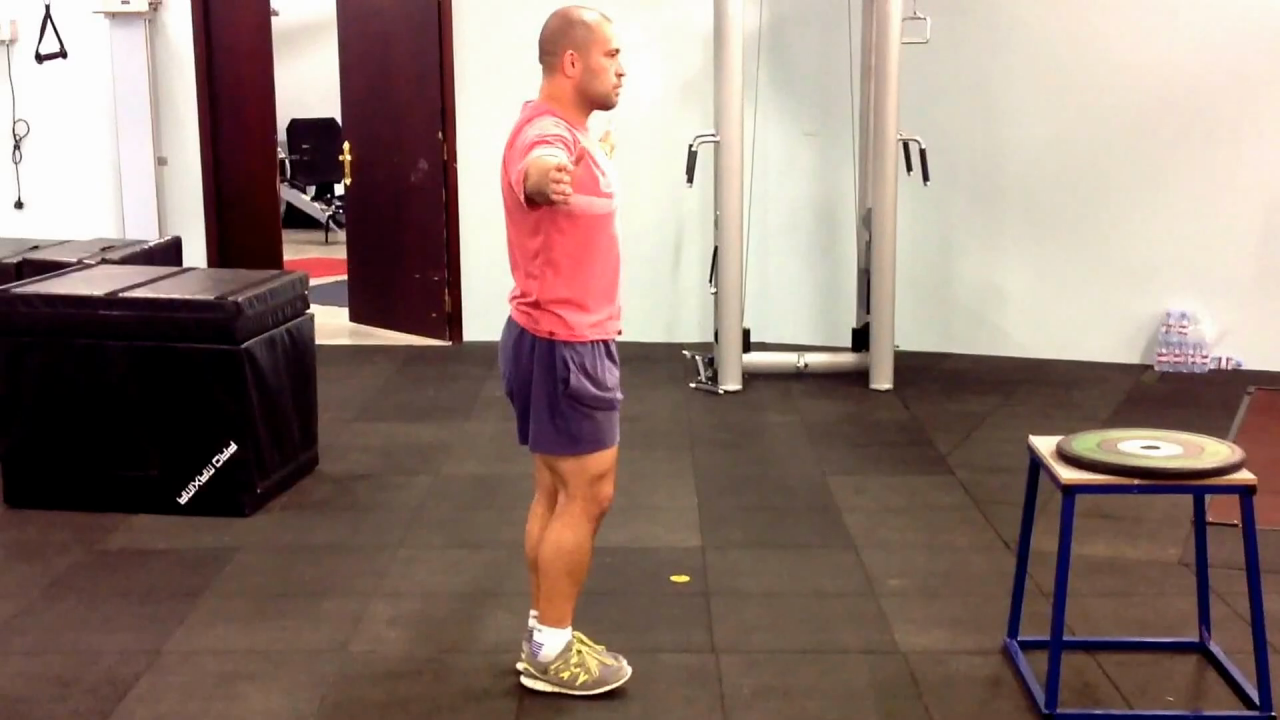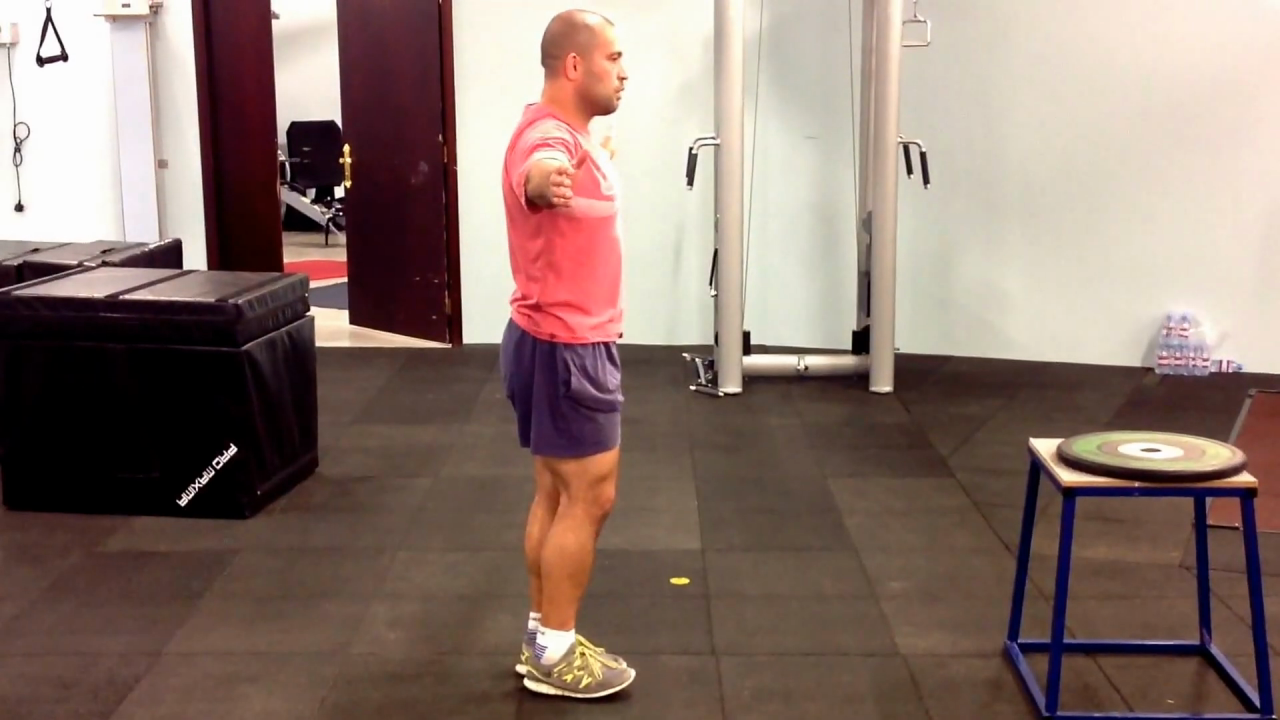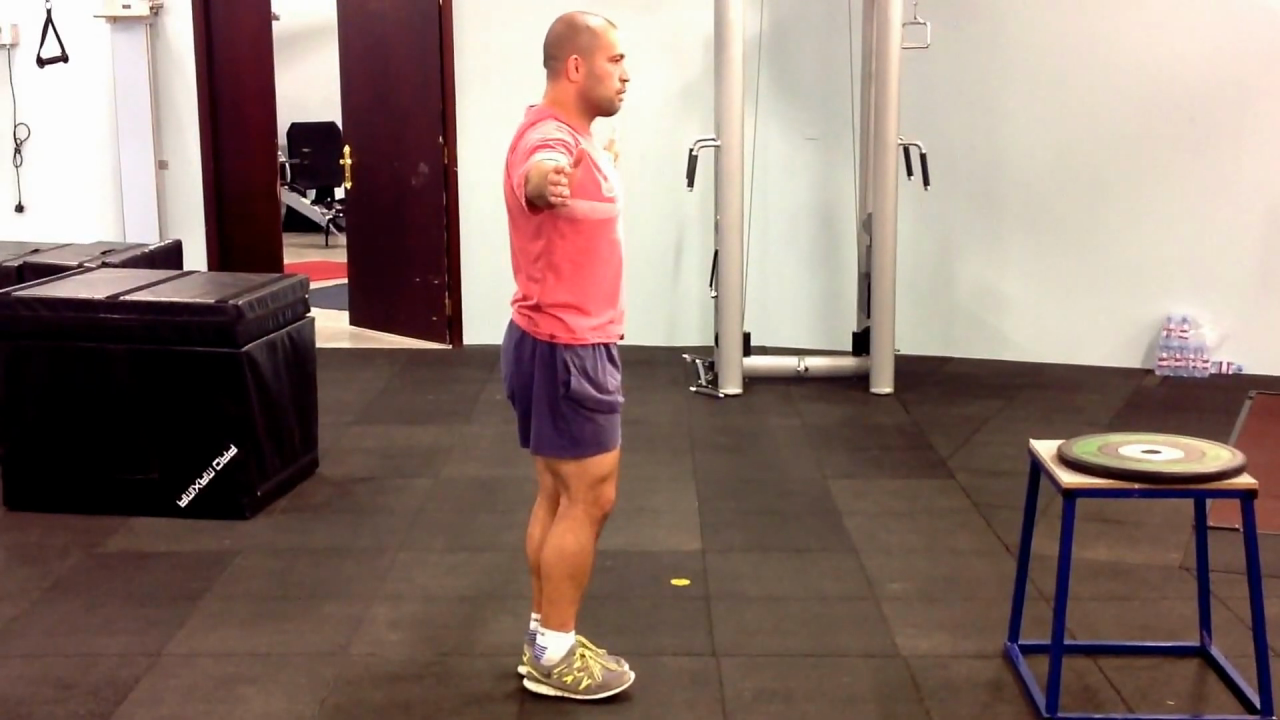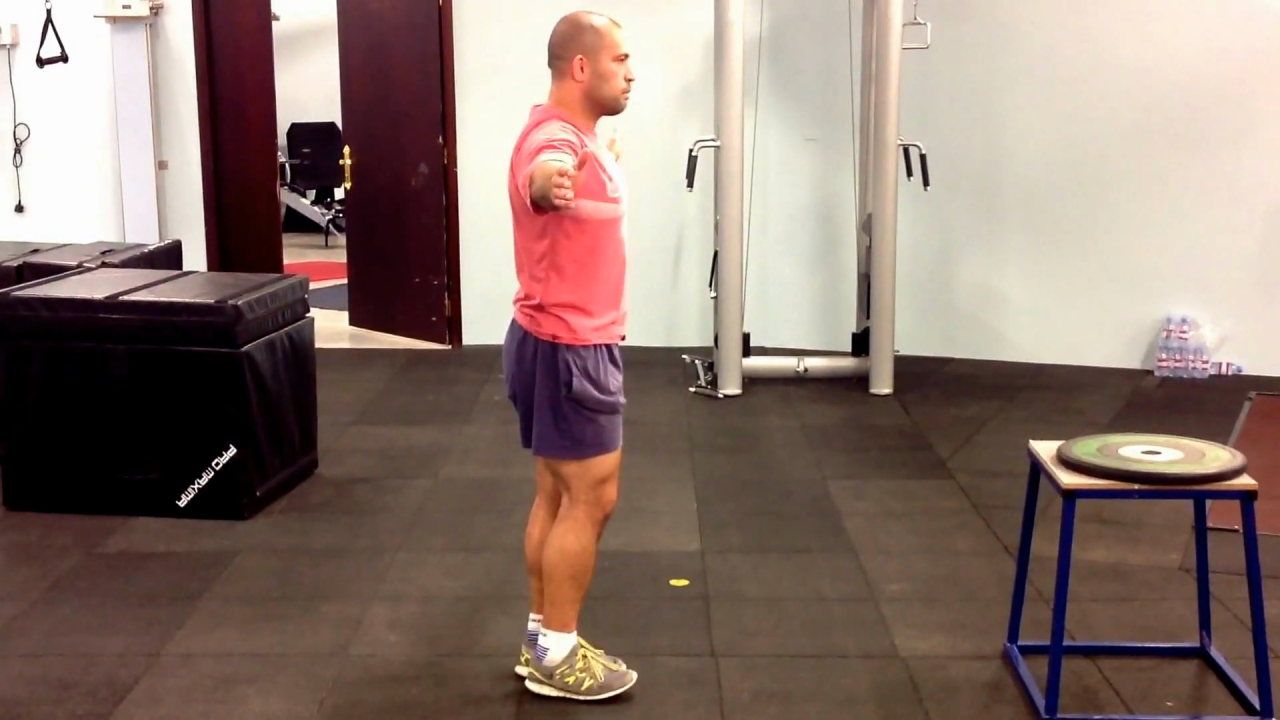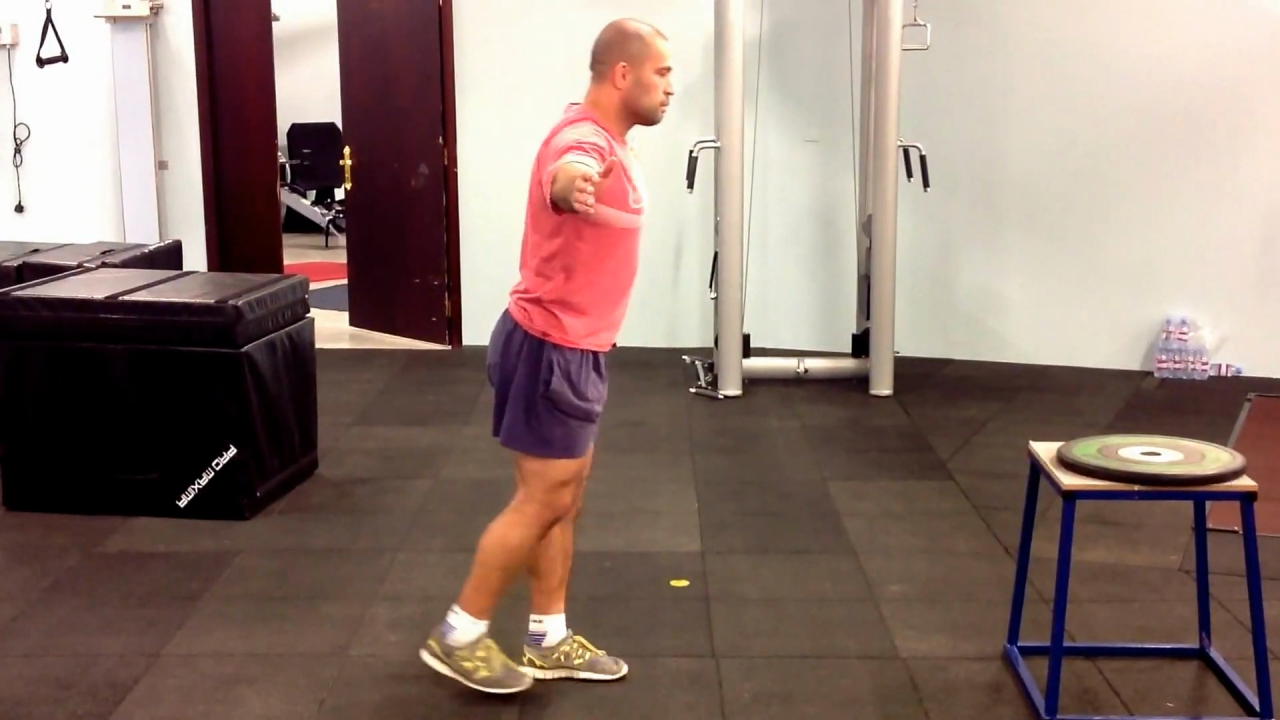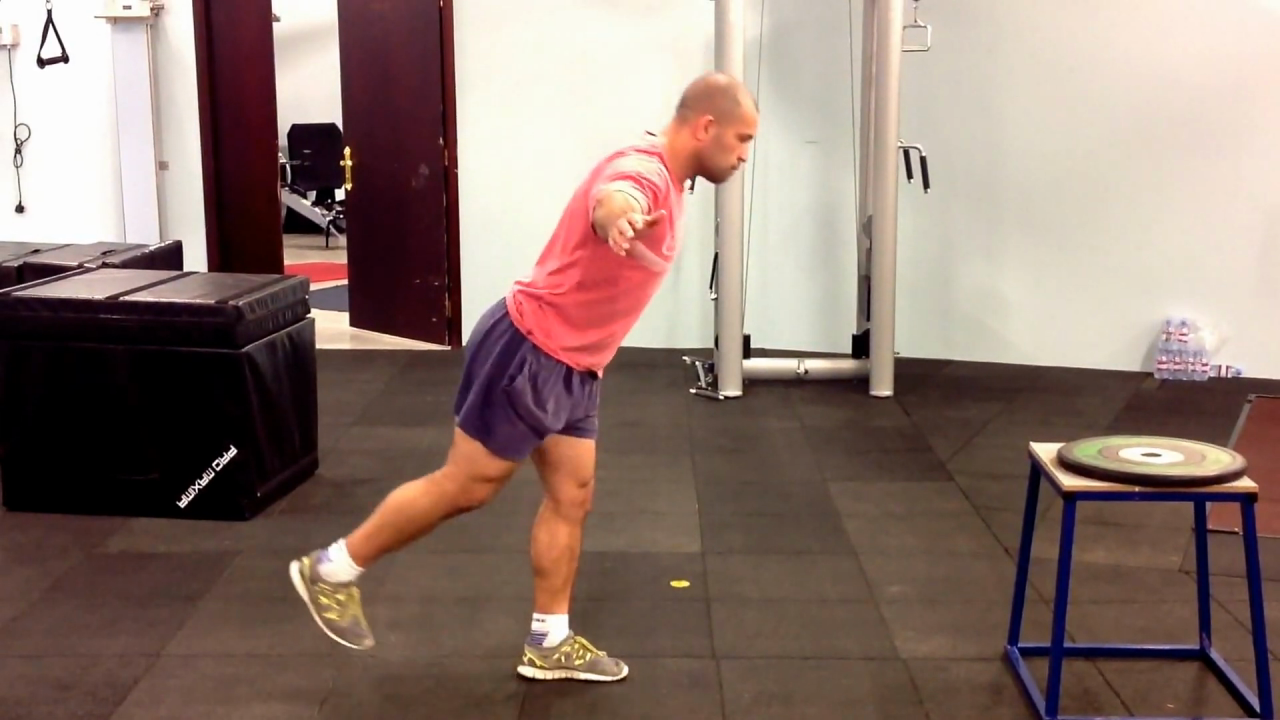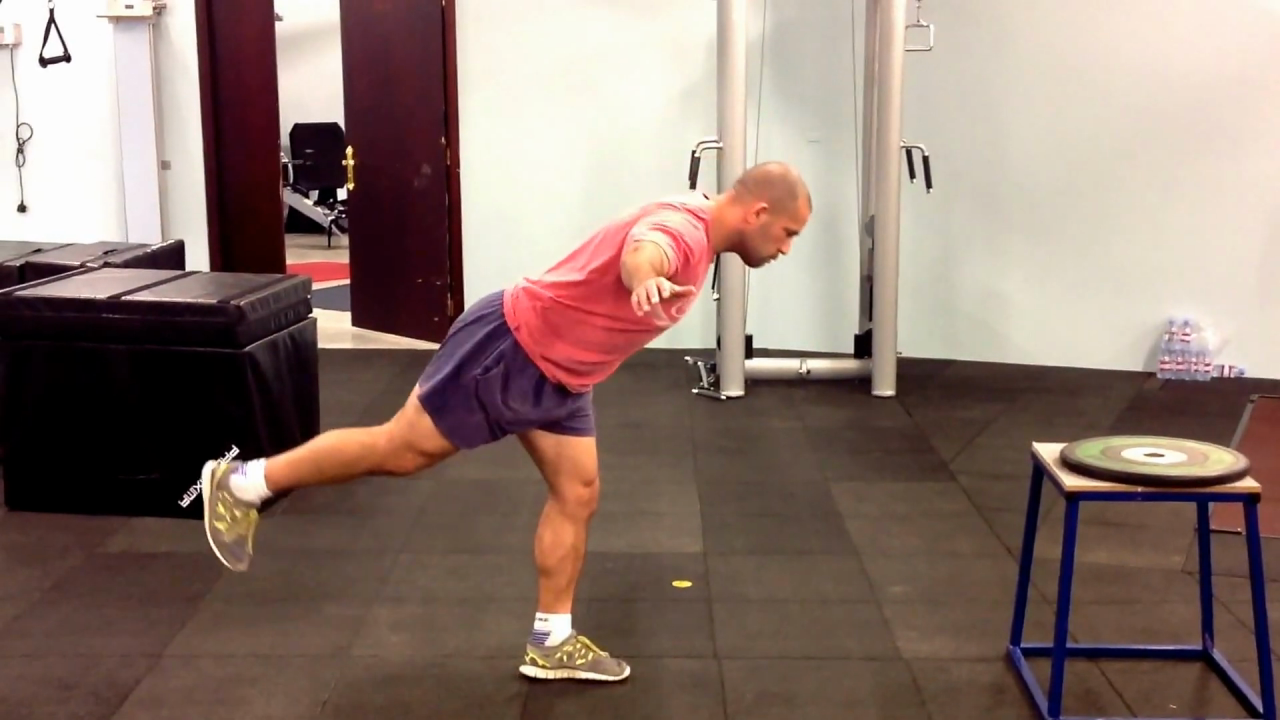
dt=0.7s
person 1, frame 1
left shoulder: (567, 131)
right shoulder: (546, 134)
right elbow: (534, 169)
left wrist: (592, 158)
right wrist: (545, 178)
left hip: (563, 338)
right hip: (563, 345)
left knee: (556, 492)
right knee: (586, 496)
left ankle: (545, 635)
right ankle: (550, 651)
person 1, frame 2
left shoulder: (569, 135)
right shoulder: (549, 137)
right elbow: (538, 173)
left wrist: (595, 163)
right wrist: (547, 182)
left hip: (565, 341)
right hip: (564, 348)
left knee: (557, 495)
right knee: (587, 498)
left ankle: (544, 637)
right ankle: (553, 654)
person 1, frame 3
left shoulder: (571, 136)
right shoulder: (550, 139)
right elbow: (534, 176)
left wrist: (599, 164)
right wrist: (544, 182)
left hip: (567, 342)
right hip: (564, 349)
left knee: (559, 495)
right knee: (588, 499)
left ankle: (545, 639)
right ankle: (553, 654)
person 1, frame 4
left shoulder: (576, 136)
right shoulder: (555, 140)
right elbow: (539, 178)
right wrist: (548, 184)
left hip: (569, 343)
right hip: (566, 350)
left knee: (559, 496)
right knee: (590, 500)
left ankle: (544, 639)
right ankle: (554, 655)
person 1, frame 5
left shoulder: (604, 139)
right shoulder: (584, 142)
right elbow: (566, 178)
right wrist: (571, 184)
left hip: (572, 347)
right hip: (551, 349)
left knee: (561, 499)
right knee: (544, 502)
left ankle: (547, 640)
right ankle: (459, 635)
person 1, frame 6
left shoulder: (663, 173)
right shoulder: (643, 172)
right elbow: (611, 198)
right wrist: (619, 215)
left hip: (571, 364)
right hip: (529, 352)
left knee: (571, 497)
right knee: (464, 487)
left ankle: (549, 643)
right ankle: (330, 570)
person 1, frame 7
left shoulder: (698, 228)
right shoulder: (682, 228)
right elbow: (642, 248)
right wrist: (645, 279)
left hip: (558, 371)
right hip: (512, 348)
left knee: (577, 494)
right knee: (401, 451)
left ankle: (550, 642)
right ankle: (243, 483)
